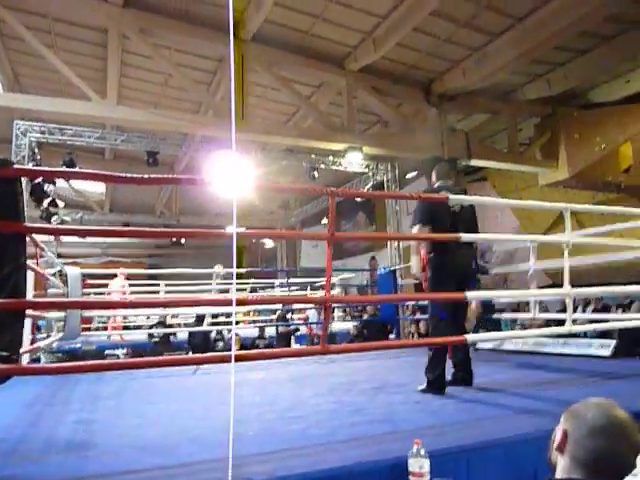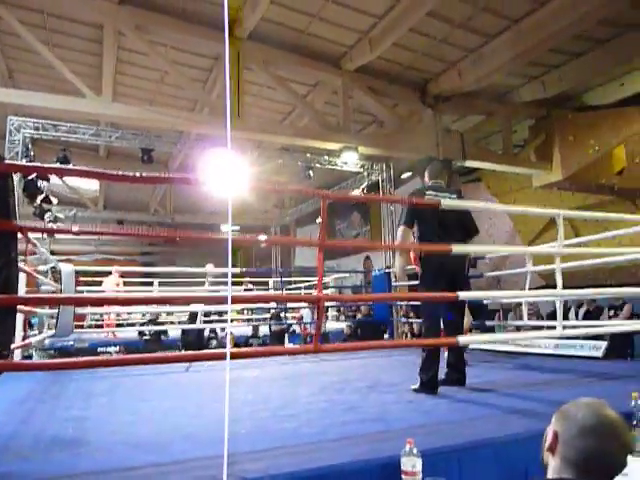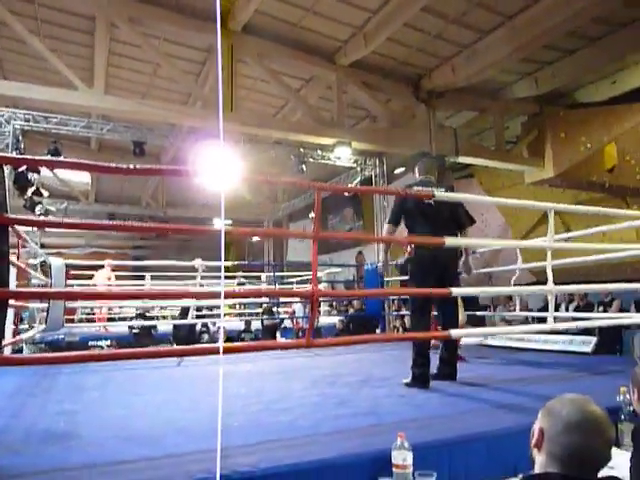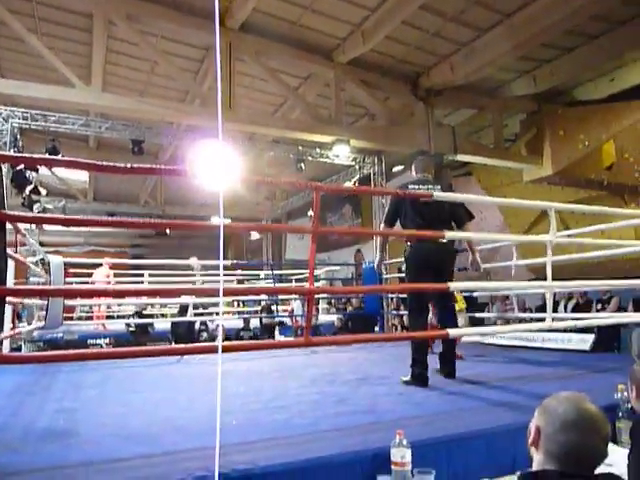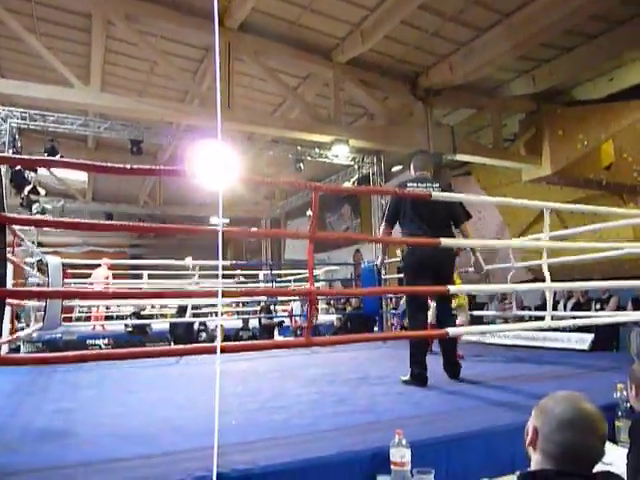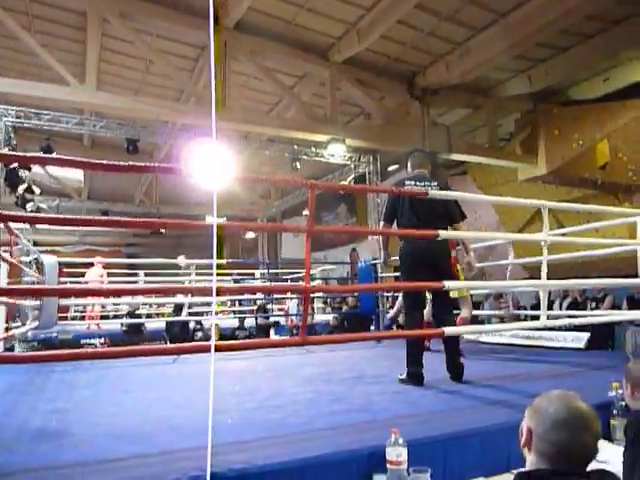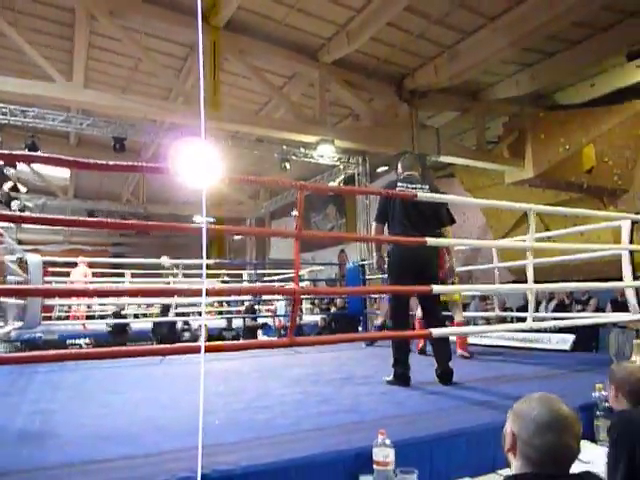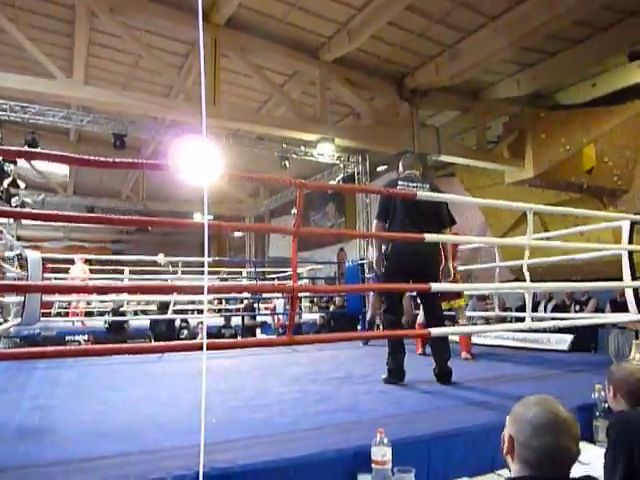
dt=0.1s
person 1, frame 1
left shoulder: (429, 196)
left elbow: (420, 228)
left wrist: (415, 258)
left hip: (443, 261)
right hip: (466, 262)
left knee: (439, 318)
right knee: (458, 319)
left ankle: (435, 380)
right ankle: (462, 373)
person 1, frame 2
left shoulder: (418, 195)
right shoulder: (458, 198)
left elbow: (404, 229)
right elbow: (471, 235)
left wrist: (400, 258)
right wrist: (464, 258)
left hip: (433, 261)
right hip: (458, 262)
left knee: (431, 319)
right knee: (455, 319)
left ankle: (428, 380)
right ankle: (456, 373)
person 1, frame 3
left shoulder: (407, 192)
left elbow: (390, 226)
right elbow: (465, 228)
left wrist: (384, 254)
right wrist: (467, 256)
left hip: (423, 255)
right hip: (449, 254)
left knee: (421, 313)
right knee: (449, 311)
left ankle: (420, 374)
right ankle: (448, 368)
person 1, frame 4
left shoulder: (403, 191)
right shoulder: (444, 191)
left elbow: (387, 226)
right elbow: (464, 224)
left wrist: (380, 253)
right wrist: (473, 253)
left hip: (418, 252)
right hip: (444, 251)
left knee: (418, 311)
right knee: (446, 307)
left ankle: (419, 373)
right ankle: (448, 365)
person 1, frame 5
left shoulder: (402, 189)
right shoulder: (444, 189)
left elbow: (387, 226)
right elbow: (462, 224)
left wrist: (382, 254)
right wrist: (475, 253)
left hip: (416, 252)
right hip: (443, 252)
left knee: (417, 311)
right knee: (445, 308)
left ankle: (418, 373)
right ankle: (452, 365)
person 1, frame 6
left shoulder: (400, 187)
right shoulder: (442, 188)
left elbow: (386, 223)
right elbow: (457, 223)
left wrist: (385, 251)
right wrist: (467, 252)
left hip: (412, 249)
right hip: (440, 250)
left knee: (414, 309)
right knee: (444, 308)
left ankle: (414, 372)
right ankle: (455, 366)
person 1, frame 7
left shoulder: (391, 188)
right shoulder: (432, 190)
left elbow: (378, 225)
right elbow: (444, 227)
left wrist: (378, 254)
left hip: (401, 252)
right hip: (428, 253)
left knee: (399, 313)
right knee: (433, 312)
left ankle: (401, 372)
right ankle: (444, 369)
person 1, frame 8
left shoulder: (391, 186)
right shoulder: (433, 190)
left elbow: (379, 223)
right elbow: (445, 228)
left wrist: (377, 252)
left hip: (400, 251)
right hip: (428, 252)
left knee: (392, 309)
right knee: (433, 311)
left ankle: (395, 370)
right ankle: (443, 369)
